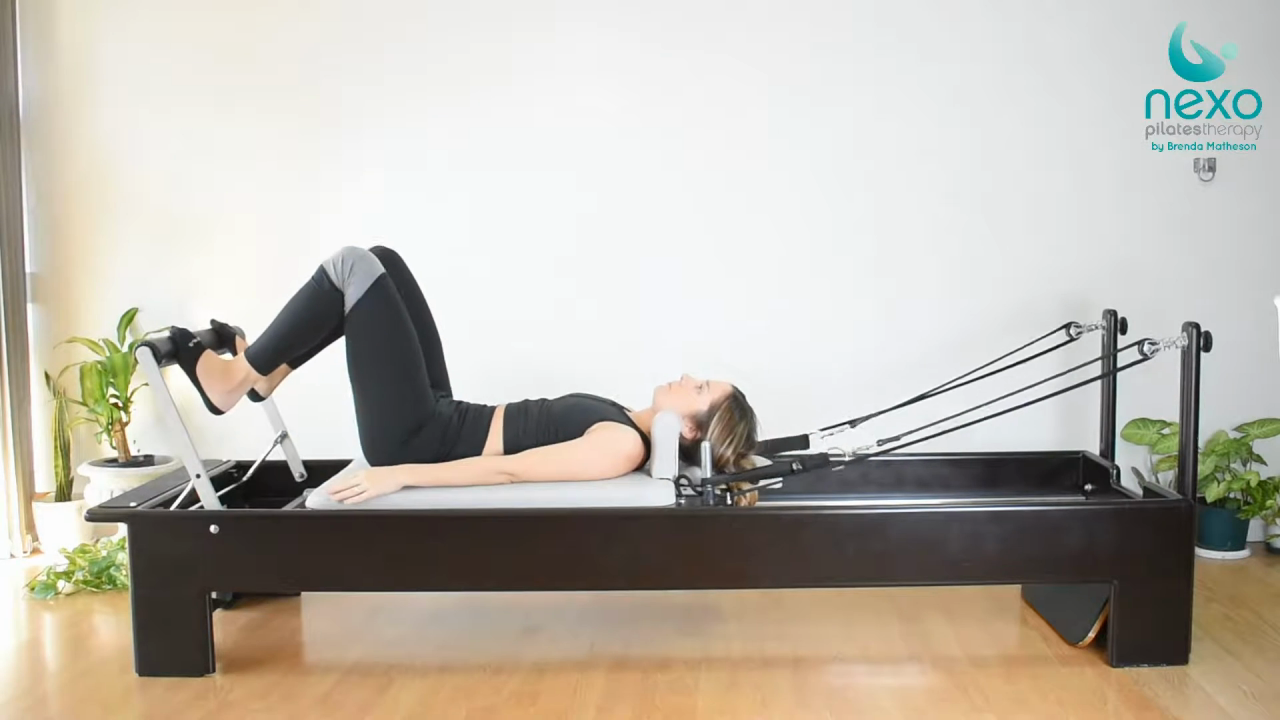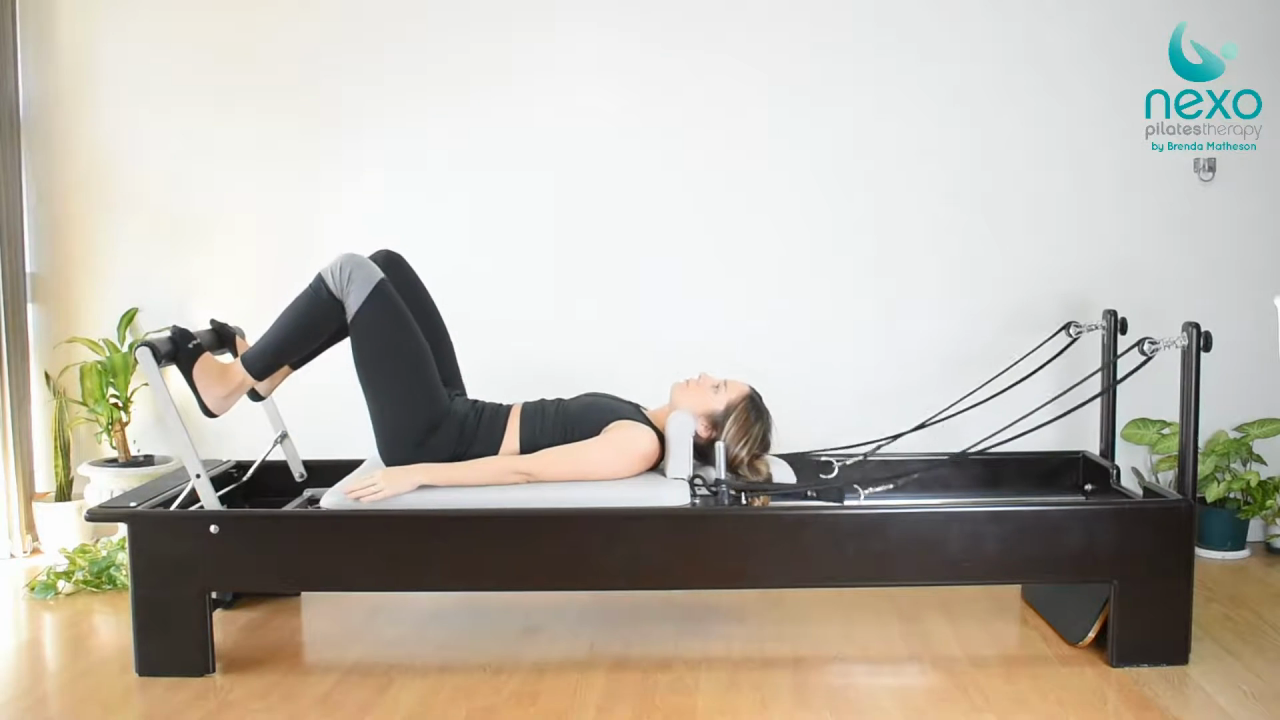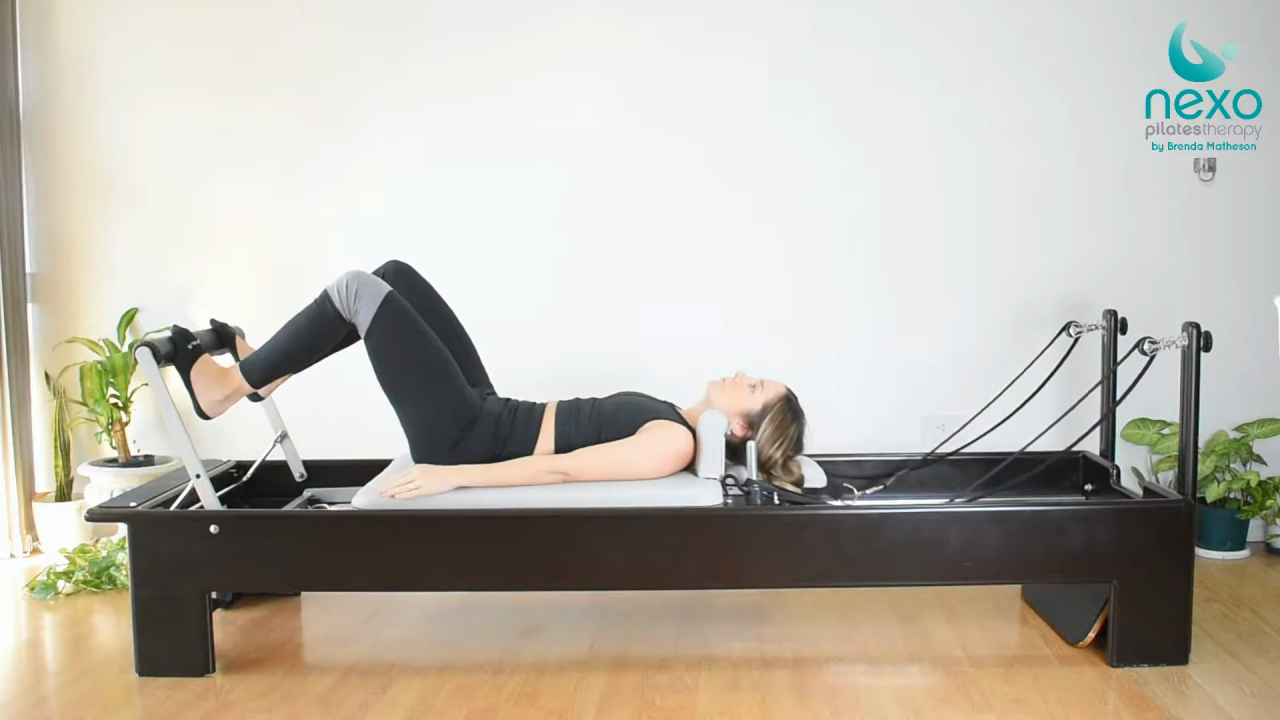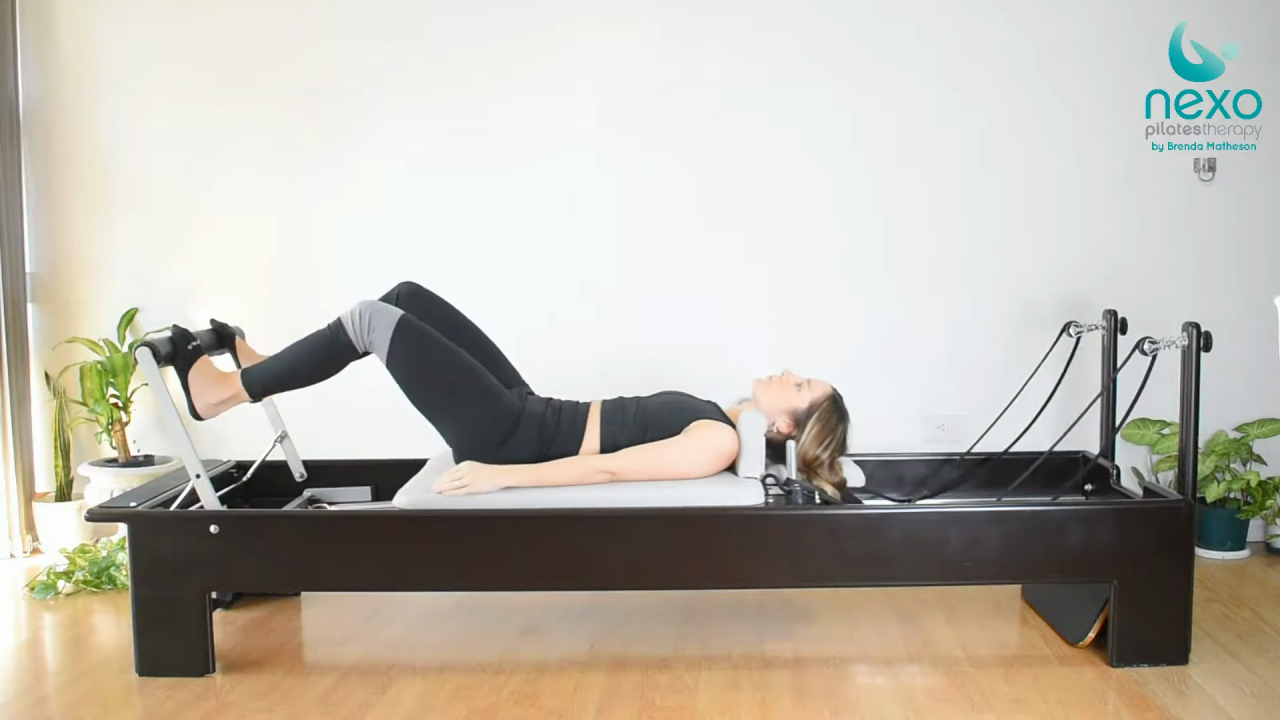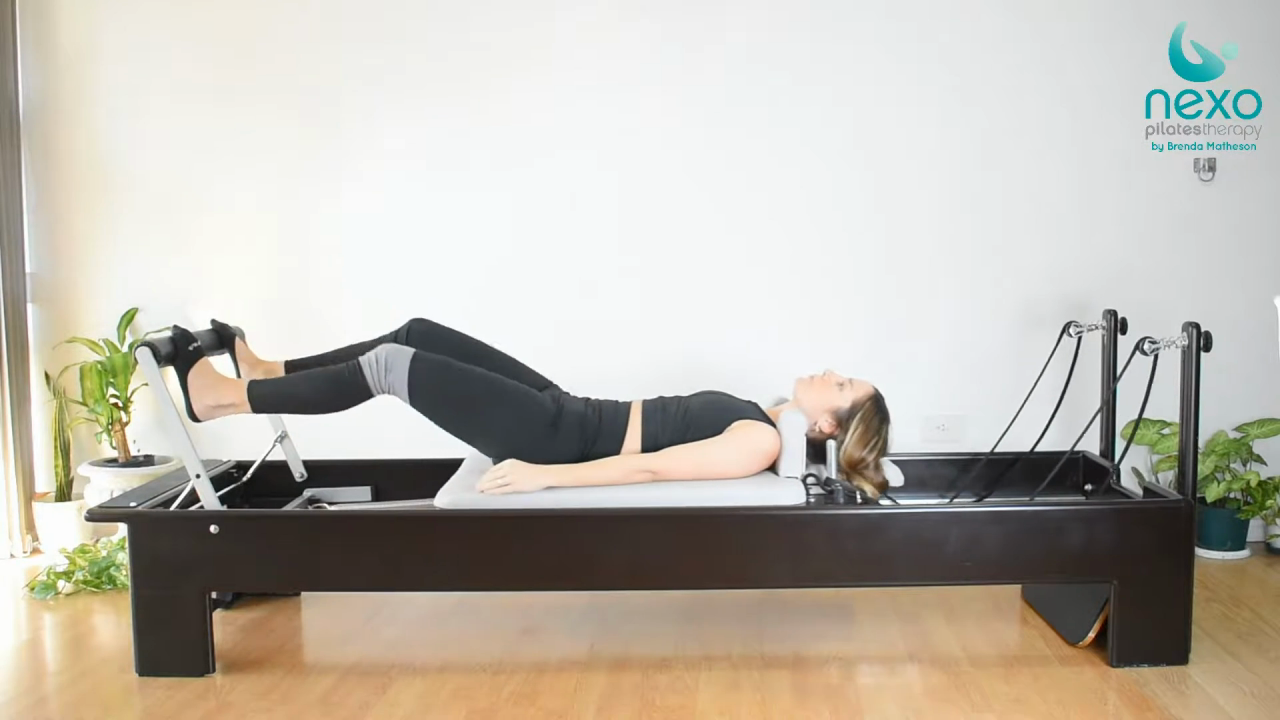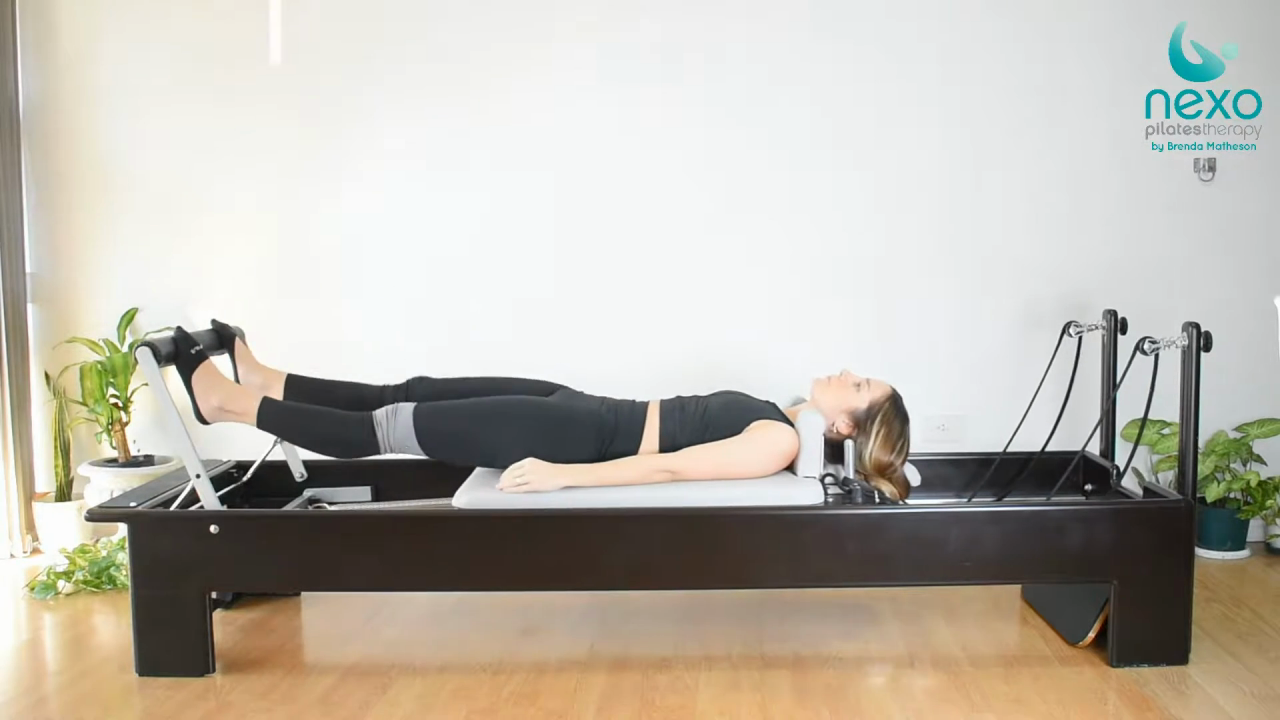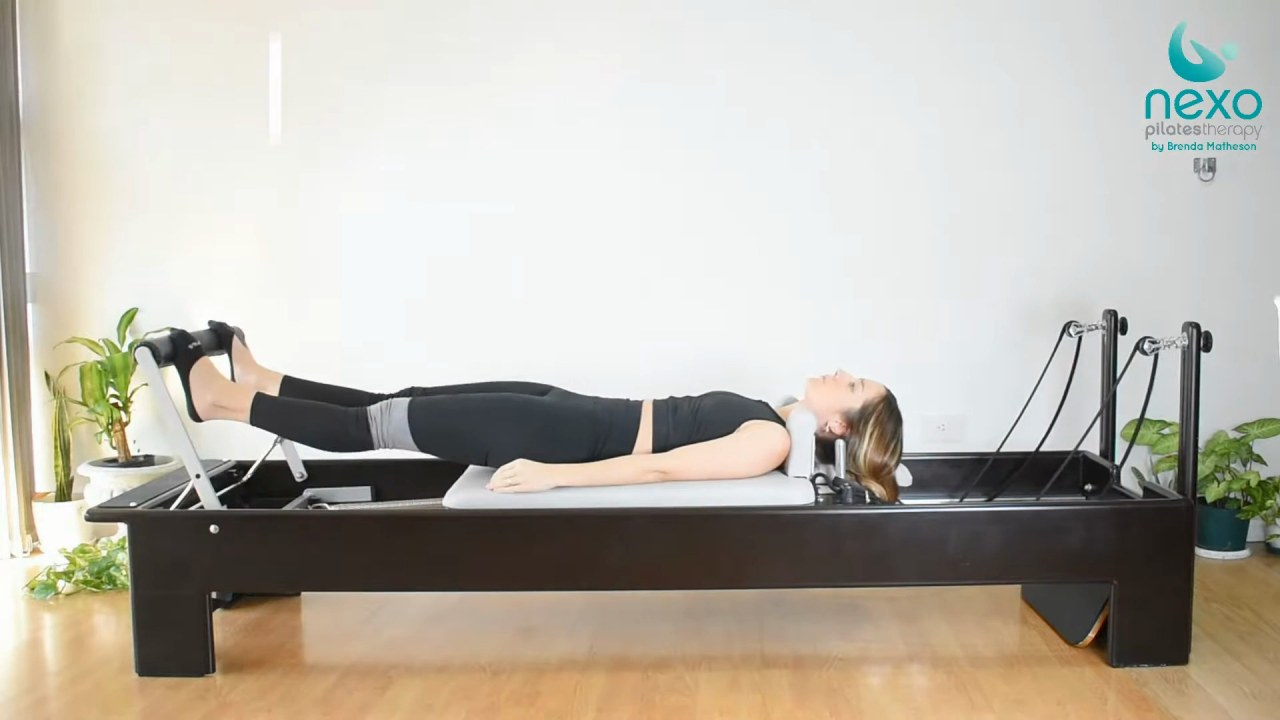
dt=0.2s
person 1, frame 1
left shoulder: (622, 448)
right shoulder: (627, 423)
left elbow: (508, 471)
left wrist: (399, 474)
left hip: (417, 439)
right hip: (442, 418)
left knee: (353, 267)
right knee: (378, 262)
left ankle: (235, 377)
right ankle: (265, 369)
person 1, frame 2
left shoulder: (639, 446)
right shoulder: (641, 423)
left elbow: (526, 471)
left wrist: (417, 474)
left hip: (435, 440)
right hip: (458, 417)
left knee: (351, 274)
right knee: (383, 266)
left ankle: (232, 380)
right ankle: (266, 369)
person 1, frame 3
left shoulder: (674, 445)
right shoulder: (673, 421)
left elbow: (563, 470)
left wrist: (454, 476)
left hip: (470, 439)
right hip: (490, 414)
left knee: (357, 290)
right knee: (393, 277)
left ankle: (228, 384)
right ankle: (263, 371)
person 1, frame 4
left shoulder: (720, 445)
right shoulder: (714, 419)
left elbow: (611, 469)
left wrist: (504, 476)
left hip: (516, 438)
right hip: (532, 413)
left knee: (372, 319)
right knee: (405, 298)
left ankle: (227, 390)
right ankle: (261, 368)
person 1, frame 5
left shoulder: (762, 443)
right shoulder: (755, 419)
left elbow: (653, 468)
left wrist: (546, 475)
left hip: (559, 438)
right hip: (568, 413)
left knee: (389, 367)
right knee: (414, 336)
left ankle: (224, 396)
right ankle: (264, 371)
person 1, frame 6
left shoulder: (780, 445)
right shoulder: (774, 417)
left elbow: (671, 468)
left wrist: (566, 475)
left hip: (582, 438)
right hip: (583, 415)
left knee: (391, 425)
right knee: (412, 394)
left ankle: (228, 401)
right ankle: (262, 380)
person 1, frame 7
left shoulder: (771, 444)
right shoulder: (768, 417)
left elbow: (661, 468)
left wrist: (555, 475)
left hip: (572, 438)
right hip: (574, 414)
left knee: (383, 422)
right knee: (394, 410)
left ankle: (224, 397)
right ankle: (257, 380)
